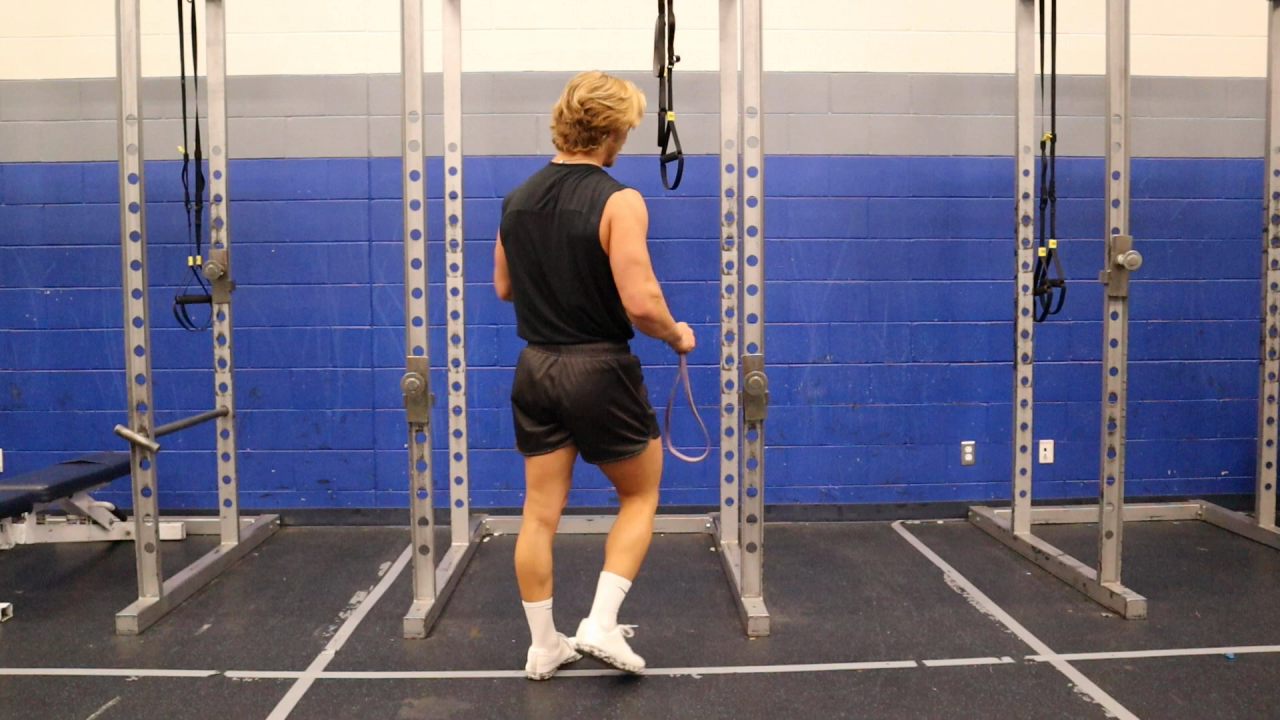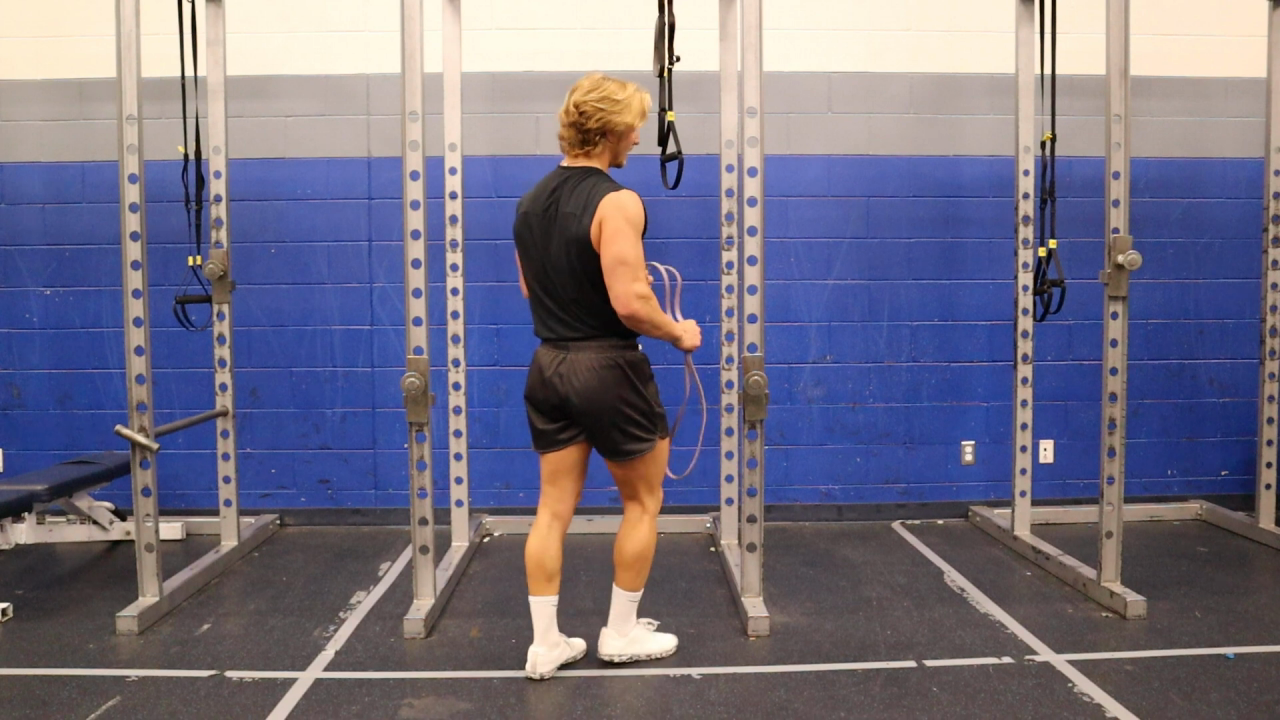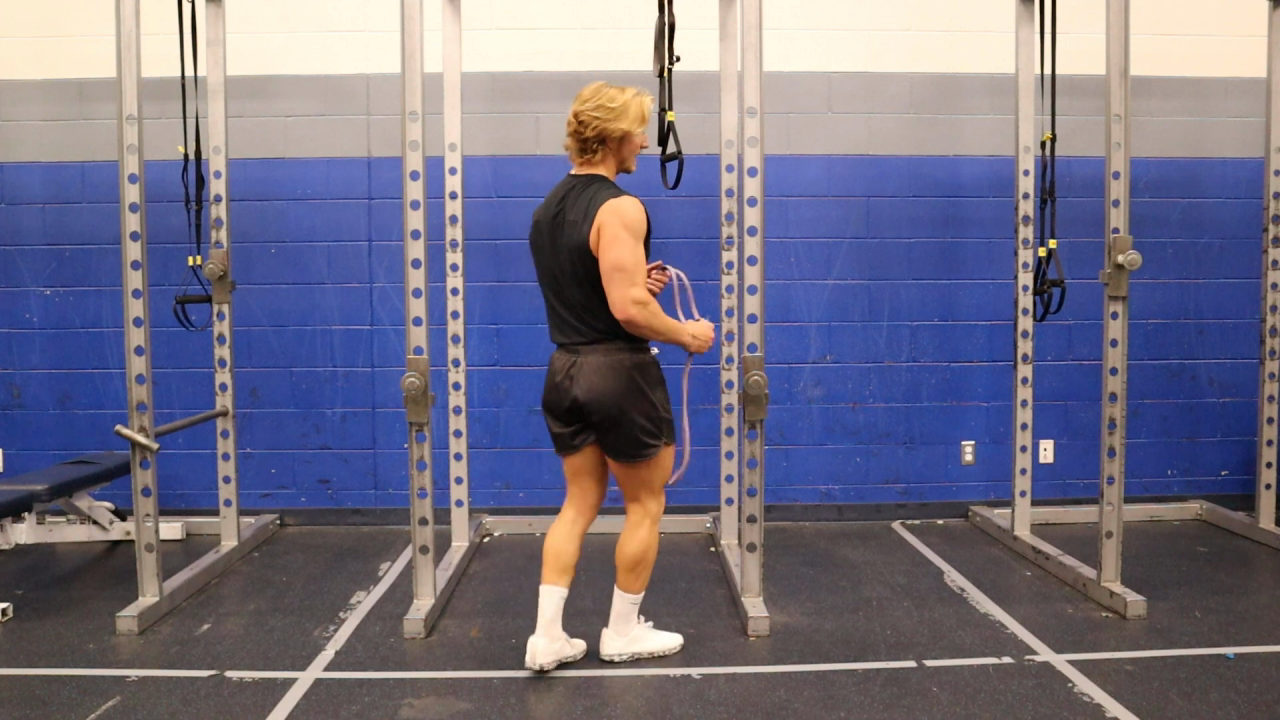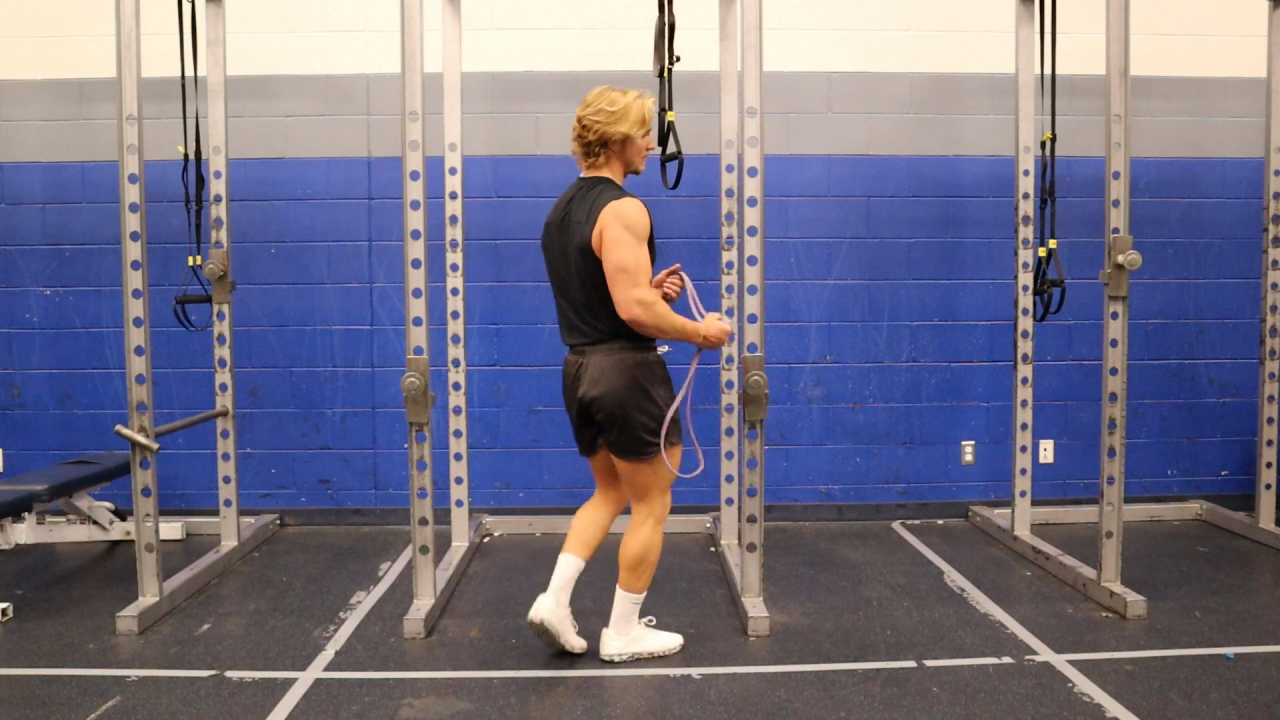
dt=0.1s
person 1, frame 1
left shoulder: (518, 199)
right shoulder: (618, 200)
left elbow: (505, 287)
right elbow: (641, 304)
right wrist: (677, 333)
left hip: (536, 368)
right hip: (601, 370)
left knee: (541, 513)
right knee: (640, 496)
left ankle: (543, 644)
right ankle: (601, 623)
person 1, frame 2
left shoulder: (532, 202)
right shoulder: (616, 202)
right elbow: (629, 302)
right wrist: (679, 333)
left hip: (549, 366)
right hip: (609, 367)
left knee: (554, 510)
right knee: (643, 501)
left ankle: (546, 643)
right ankle: (623, 631)
person 1, frame 3
left shoulder: (549, 208)
right shoulder: (618, 208)
right elbow: (628, 309)
right wrist: (687, 336)
left hip: (567, 371)
right hip: (620, 372)
left knee: (580, 504)
right knee: (645, 505)
left ankle: (547, 634)
right ankle: (622, 631)
person 1, frame 4
left shoulder: (562, 210)
right shoulder: (622, 210)
right elbow: (636, 310)
left wrist: (650, 287)
right wrist: (701, 332)
left hip: (581, 370)
right hip: (628, 372)
left knee: (610, 495)
right knee: (651, 506)
left ankle: (555, 599)
right ankle: (623, 633)
